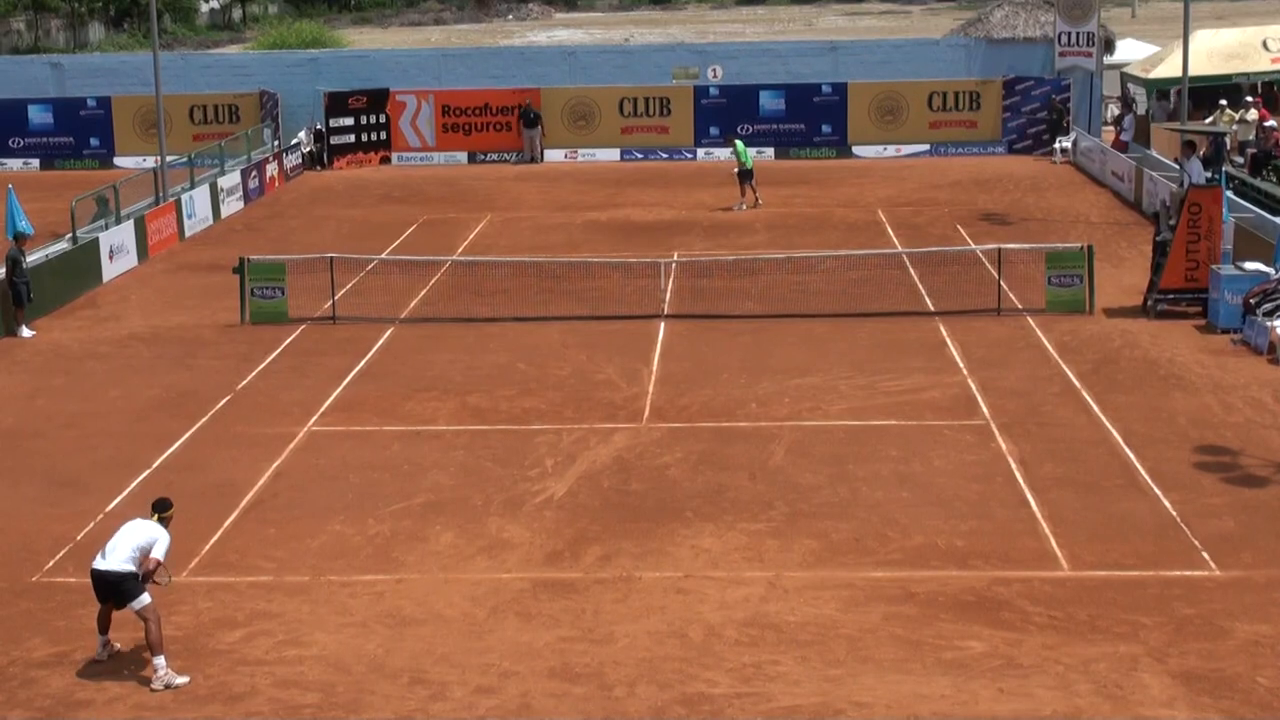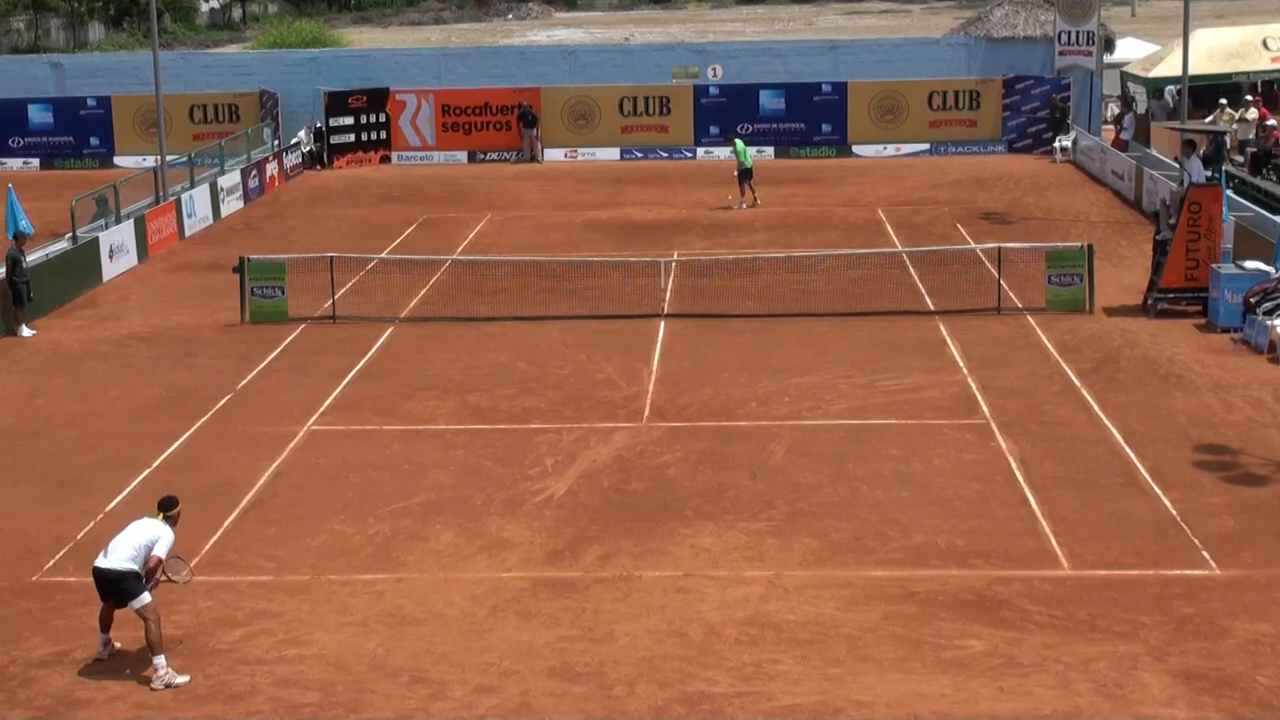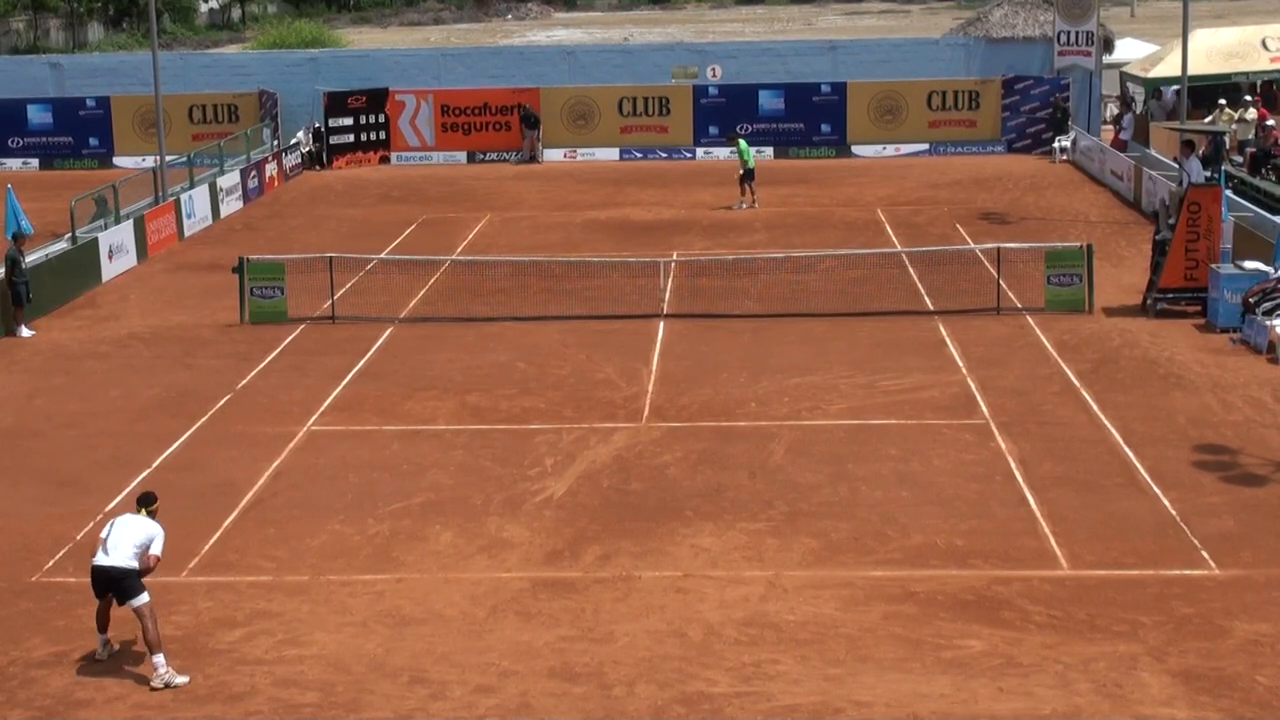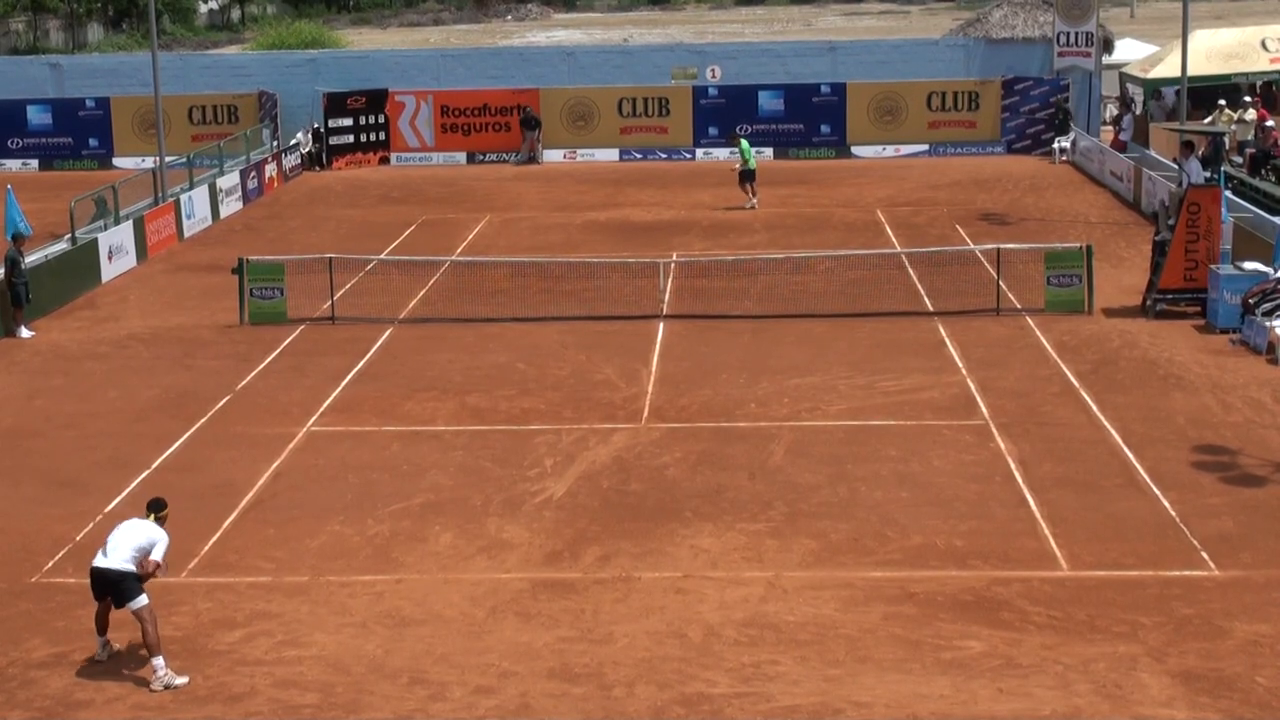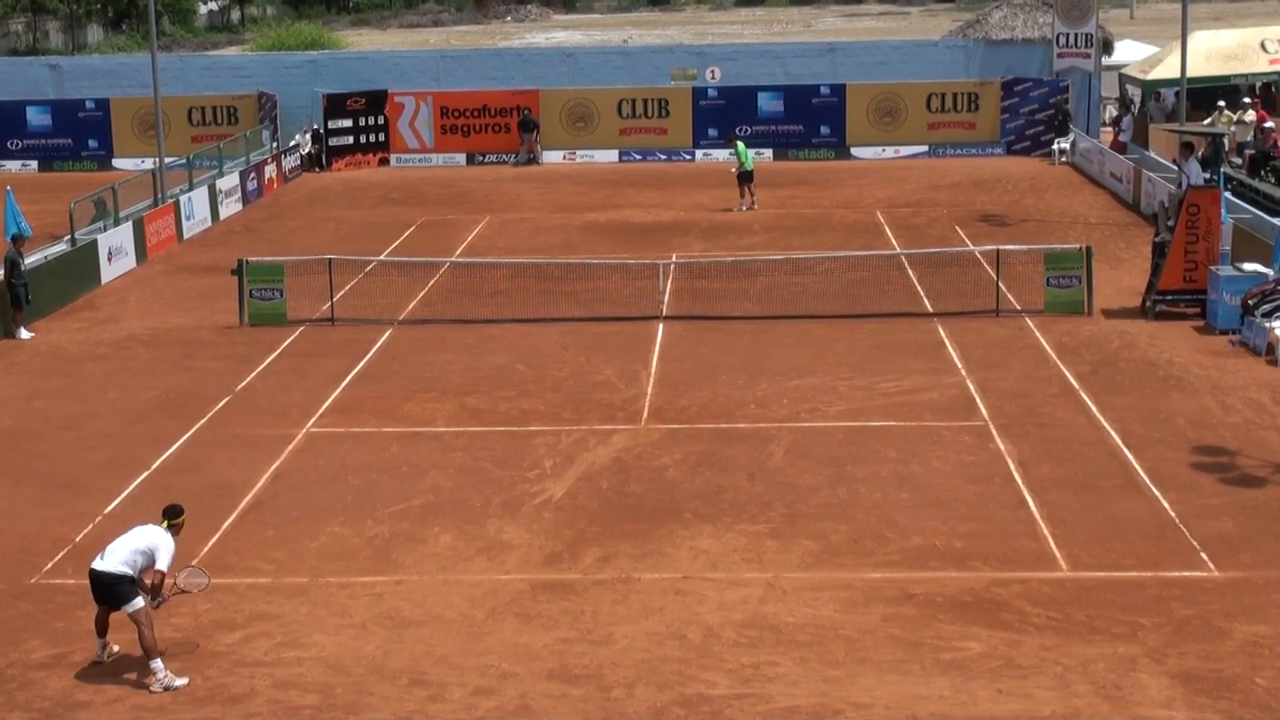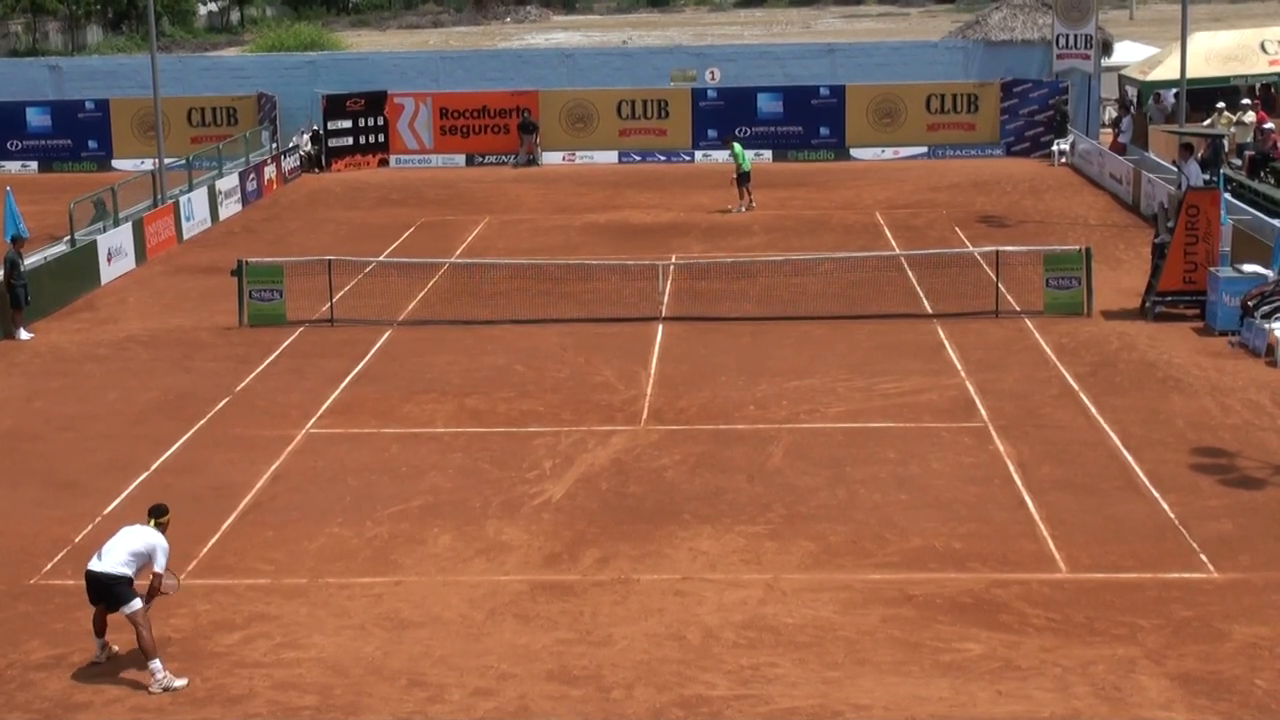
dt=0.3s
person 1, frame 1
left shoulder: (133, 523)
right shoulder: (163, 534)
right elbow: (151, 567)
left wrist: (138, 579)
right wrist: (142, 583)
left hip: (97, 569)
right hip: (120, 573)
left knee: (107, 605)
right knee: (152, 618)
left ankle: (104, 648)
right ankle: (161, 674)
person 1, frame 2
left shoulder: (141, 522)
right shoulder: (167, 533)
right elbow: (153, 564)
left wrist: (145, 579)
right wrist: (148, 582)
left hip: (100, 567)
right hip: (121, 572)
left knee: (109, 604)
right knee: (152, 617)
left ankle: (104, 647)
right ankle: (161, 674)
person 1, frame 3
left shoulder: (117, 520)
right shoulder: (157, 530)
left elbow: (96, 552)
right elbow: (151, 564)
right wrist: (135, 577)
left hip: (99, 567)
right hip: (123, 570)
left knee: (104, 602)
right knee: (148, 617)
left ankle: (103, 648)
right ankle: (161, 673)
person 1, frame 4
left shoulder: (127, 523)
right shoulder: (161, 535)
right elbow: (150, 570)
right wrist: (137, 582)
left hip: (97, 568)
right hip: (121, 573)
left knee: (104, 605)
right knee: (148, 620)
left ankle: (103, 649)
right ankle: (160, 675)
person 1, frame 5
left shoulder: (145, 529)
right shoulder: (167, 542)
right elbow: (158, 579)
left wrist: (149, 594)
right wrist: (154, 599)
left hip: (96, 570)
right hip: (115, 575)
left knee: (104, 609)
right knee: (145, 623)
left ankle: (102, 650)
right ankle: (160, 677)
person 1, frame 6
left shoulder: (130, 529)
right shoulder: (160, 542)
right elbow: (156, 582)
left wrist: (136, 597)
right wrist: (146, 603)
left hip: (92, 571)
right hip: (113, 576)
left knee: (101, 609)
right knee: (142, 624)
left ankle: (102, 651)
right ankle: (159, 678)
